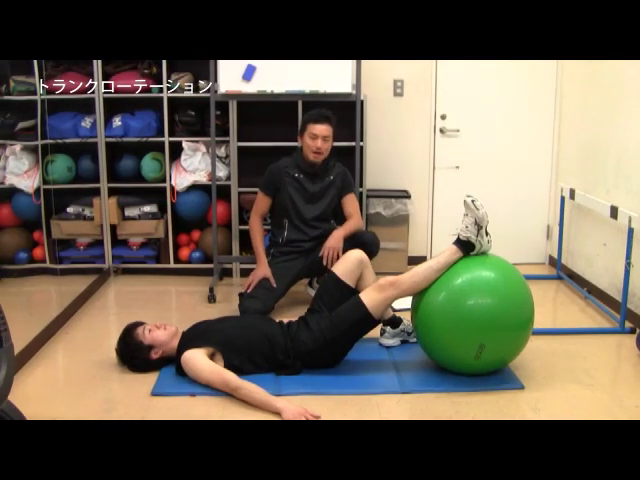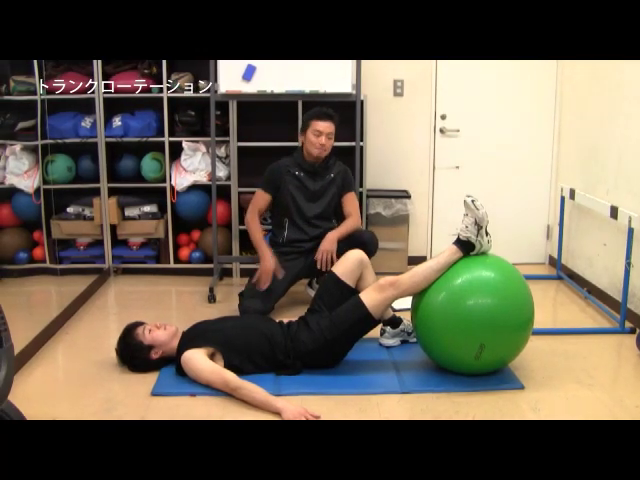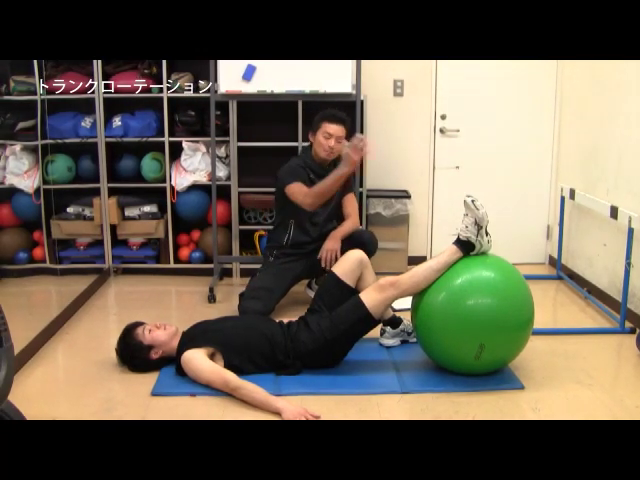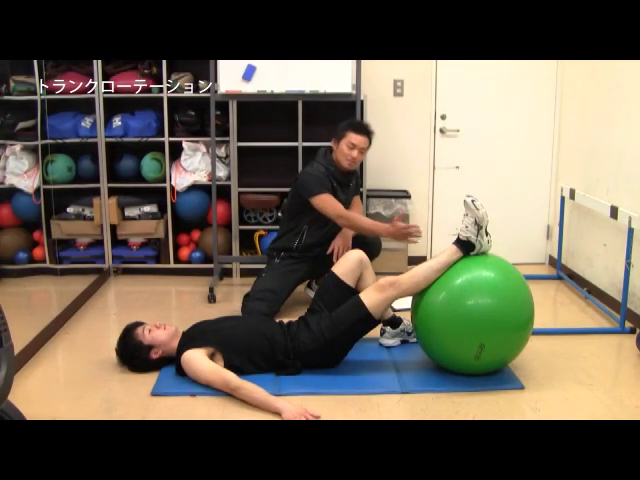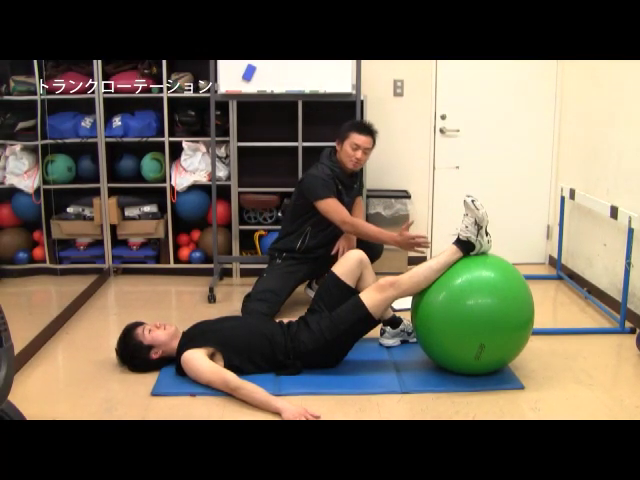
dt=0.4s
person 1, frame 1
left shoulder: (194, 333)
right shoulder: (190, 358)
right elbow: (231, 382)
right wrist: (281, 406)
left hip: (301, 327)
right hip: (309, 348)
left knee: (357, 257)
right knee: (388, 286)
right ankle: (465, 244)
person 1, frame 2
left shoulder: (194, 333)
right shoulder: (190, 358)
right elbow: (231, 383)
right wrist: (281, 406)
left hip: (301, 327)
right hip: (309, 348)
left knee: (357, 256)
right knee: (388, 286)
right ankle: (465, 244)
person 1, frame 3
left shoulder: (194, 333)
right shoulder: (190, 358)
right elbow: (231, 382)
right wrist: (281, 406)
left hip: (302, 327)
right hip: (309, 348)
left knee: (357, 257)
right knee: (388, 286)
right ankle: (465, 244)
person 1, frame 4
left shoulder: (194, 333)
right shoulder: (190, 358)
right elbow: (231, 383)
right wrist: (281, 406)
left hip: (302, 327)
right hip: (309, 348)
left knee: (357, 257)
right knee: (388, 286)
right ankle: (465, 245)
person 1, frame 5
left shoulder: (194, 333)
right shoulder: (190, 358)
right elbow: (231, 382)
right wrist: (282, 406)
left hip: (301, 327)
right hip: (309, 348)
left knee: (357, 257)
right knee: (388, 286)
right ankle: (464, 244)
person 2, frame 1
left shoulder: (339, 174)
right shoulder: (279, 171)
left elbow: (356, 219)
right elbow: (256, 218)
left wrist: (338, 233)
right wrist: (261, 263)
left hip: (322, 248)
right hip: (285, 253)
left knee: (369, 241)
right knee: (251, 309)
person 2, frame 2
left shoulder: (340, 172)
right shoulder: (280, 170)
left elbow: (354, 218)
right elbow: (252, 215)
left wrist: (333, 235)
right wrist: (265, 255)
left hip: (322, 247)
right hip: (286, 252)
left knee: (368, 240)
right knee: (251, 308)
person 2, frame 3
left shoulder: (343, 171)
right shoulder: (292, 169)
left elbow: (353, 218)
right elbow: (309, 202)
left wrist: (336, 236)
right wrist: (346, 169)
left hip: (323, 248)
right hip: (287, 253)
left knee: (367, 240)
right knee: (251, 310)
person 2, frame 4
left shoulder: (351, 175)
right shoulder: (312, 176)
left elbow: (356, 215)
right elbow: (341, 216)
left wrist: (347, 233)
right wrist: (389, 230)
left hip: (326, 249)
right hip: (291, 254)
left knee: (371, 243)
right knee: (255, 312)
left ankle: (322, 283)
person 2, frame 5
left shoulder: (354, 174)
right shoulder: (318, 177)
left elbow: (356, 217)
right elbow: (346, 223)
left wrist: (350, 235)
right wrist: (395, 239)
left hip: (327, 249)
right hip: (293, 255)
left knee: (372, 247)
right knee: (255, 313)
left ankle: (322, 283)
